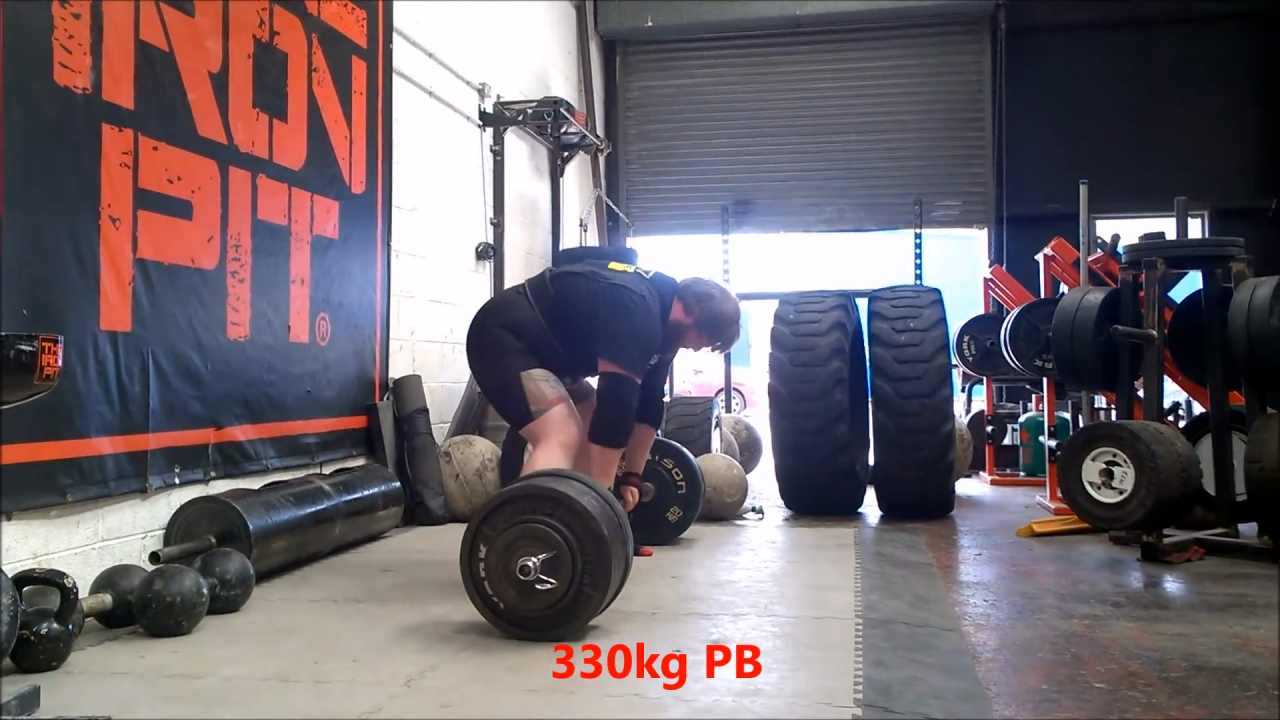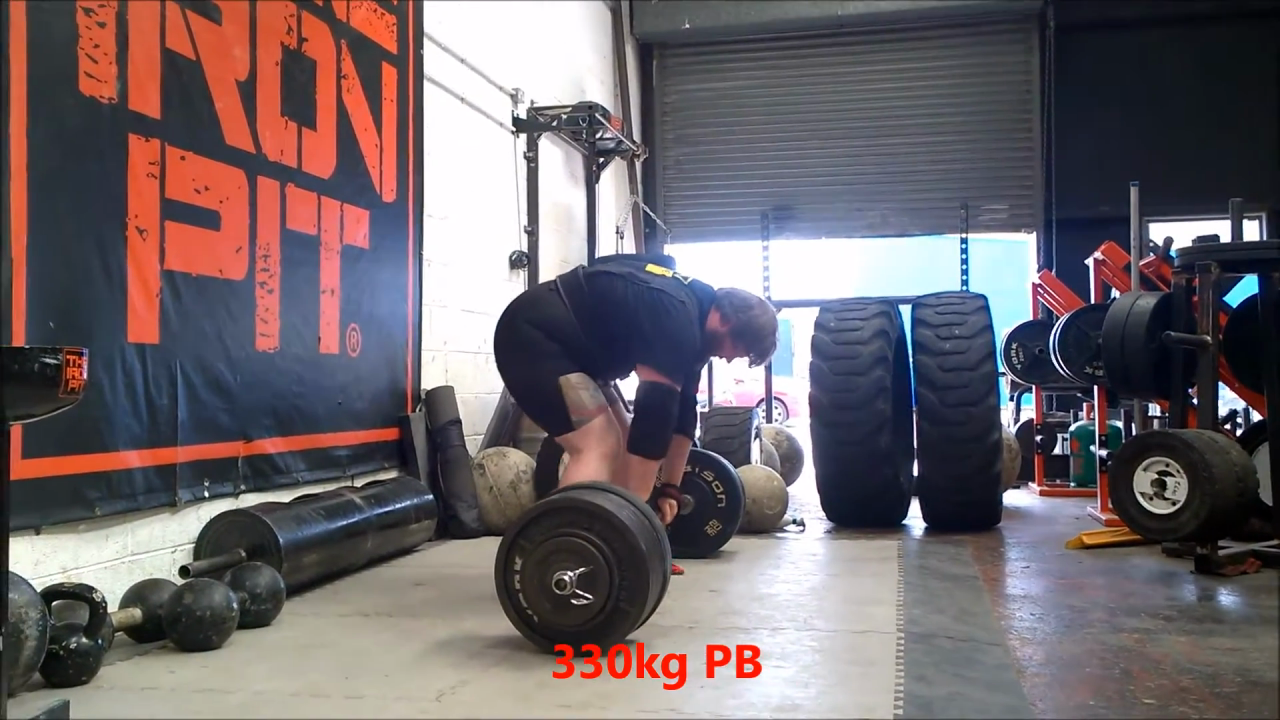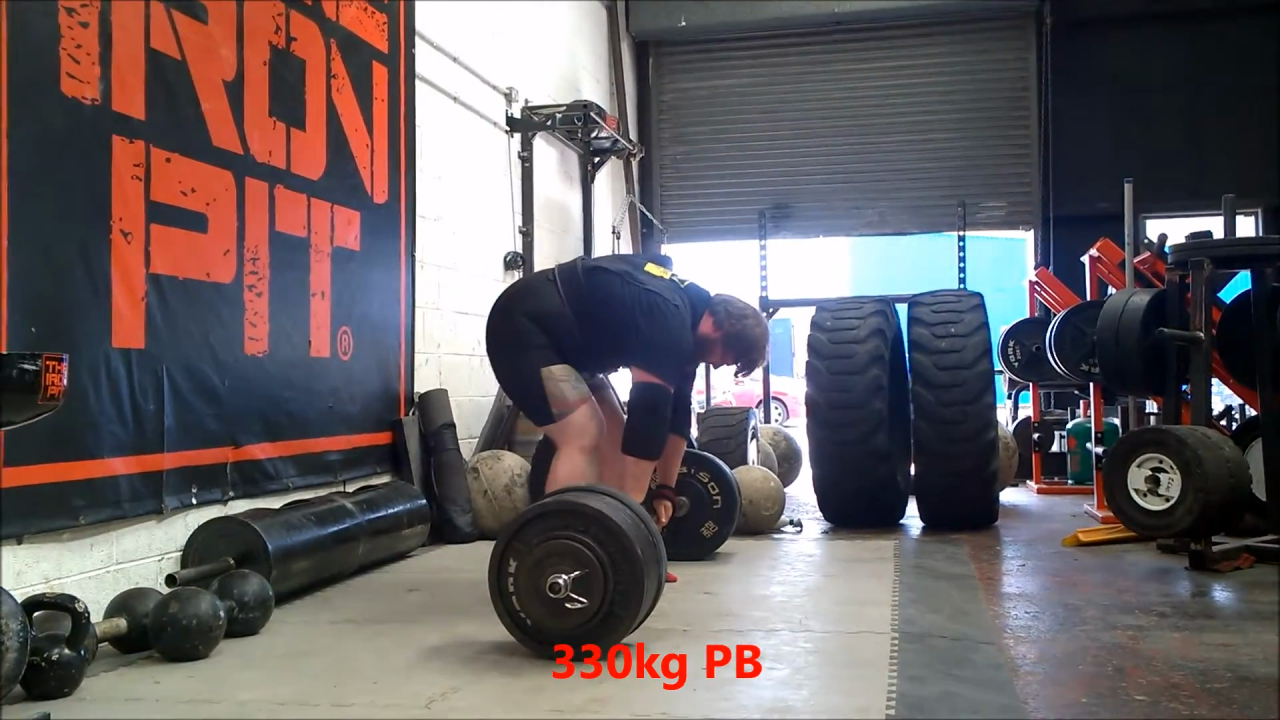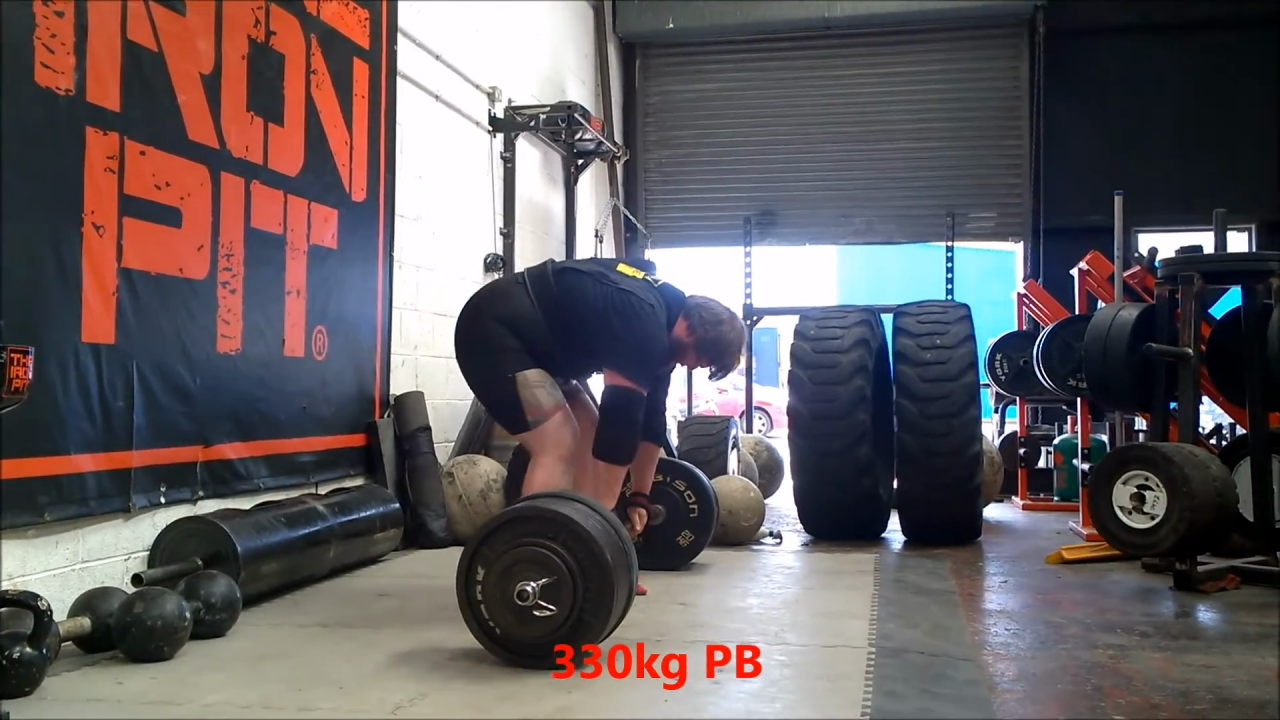
dt=0.5s
person 1, frame 1
left shoulder: (660, 315)
right shoulder: (636, 312)
left elbow: (648, 400)
right elbow: (616, 402)
left wrist: (632, 477)
left hip: (542, 347)
right hip: (503, 337)
left knee: (596, 435)
right knee: (561, 438)
person 1, frame 2
left shoulder: (694, 317)
right shoulder: (678, 325)
left elbow: (682, 407)
right elbow: (656, 415)
left wrist: (670, 490)
left hip: (569, 345)
right hip: (533, 336)
left knee: (622, 441)
right knee: (598, 446)
person 1, frame 3
left shoulder: (687, 315)
right shoulder: (668, 321)
left elbow: (676, 409)
right elbow: (648, 413)
left wrist: (666, 490)
left hip: (559, 335)
right hip: (524, 326)
left knee: (612, 435)
right knee: (584, 437)
person 1, frame 4
left shoulder: (663, 321)
right shoulder: (643, 325)
left elbow: (649, 415)
right elbow: (620, 418)
left wrist: (639, 498)
left hip: (535, 342)
right hip: (494, 332)
left knee: (589, 441)
right knee: (558, 446)
